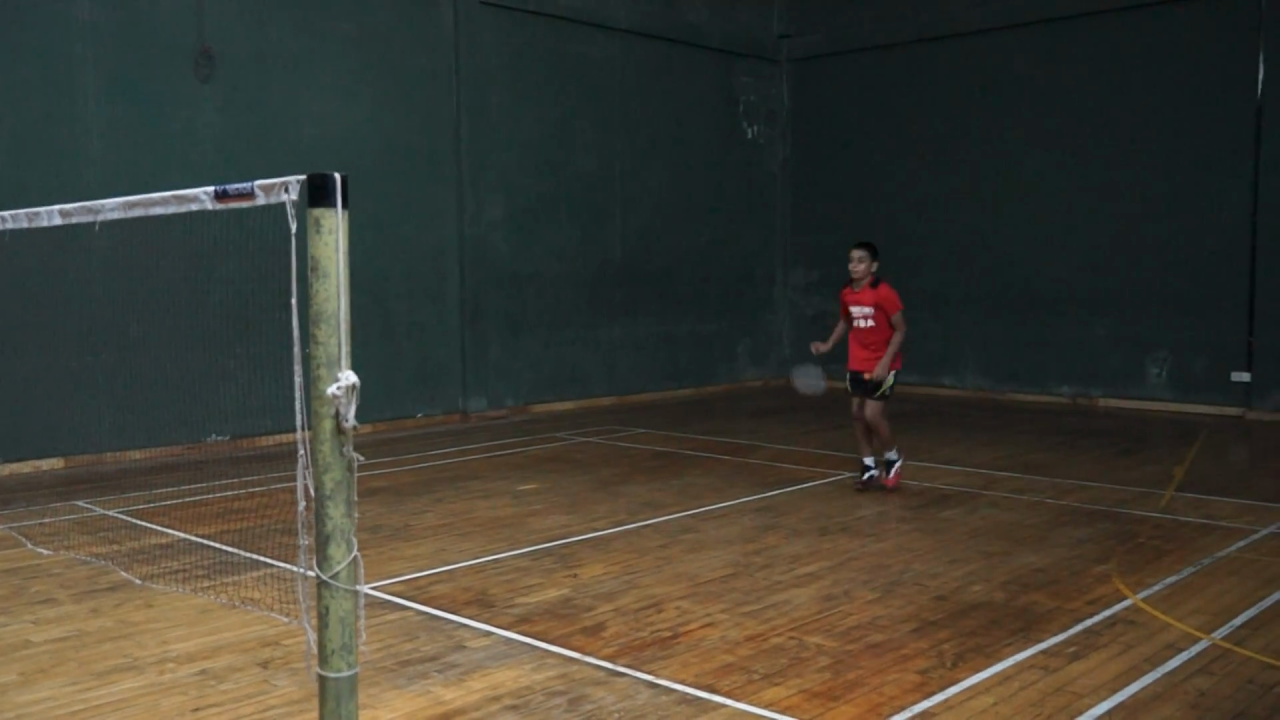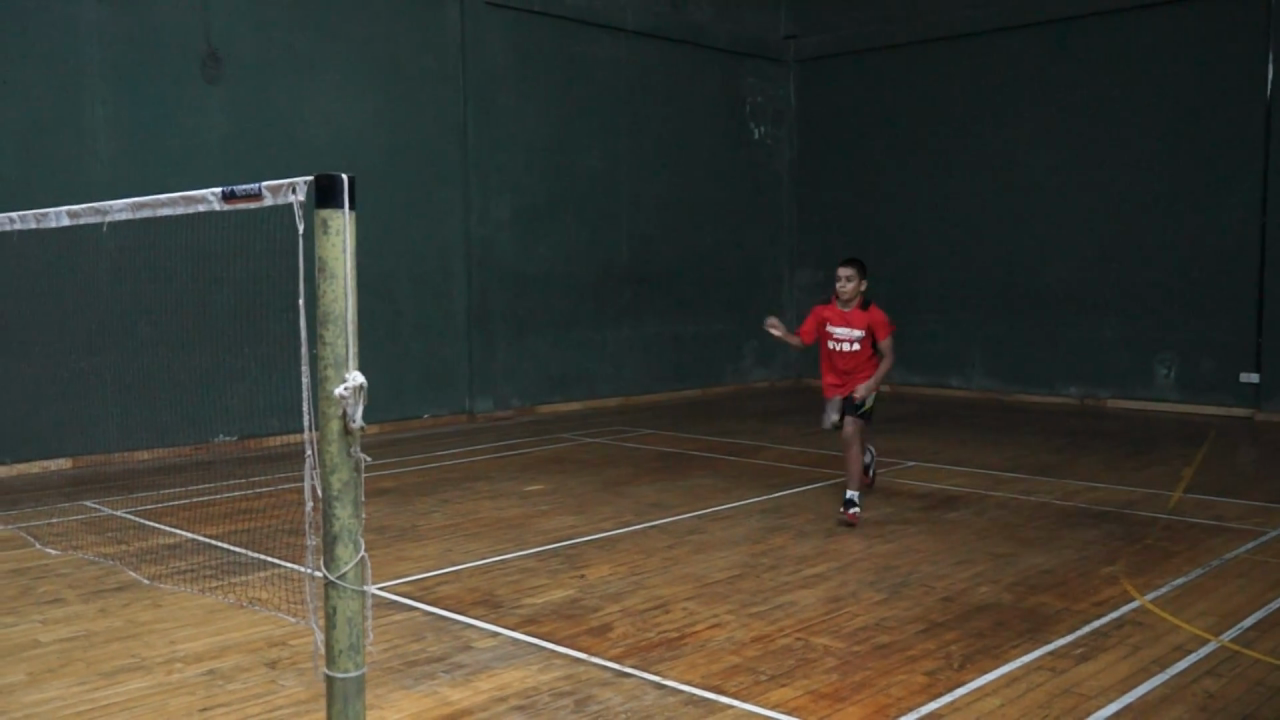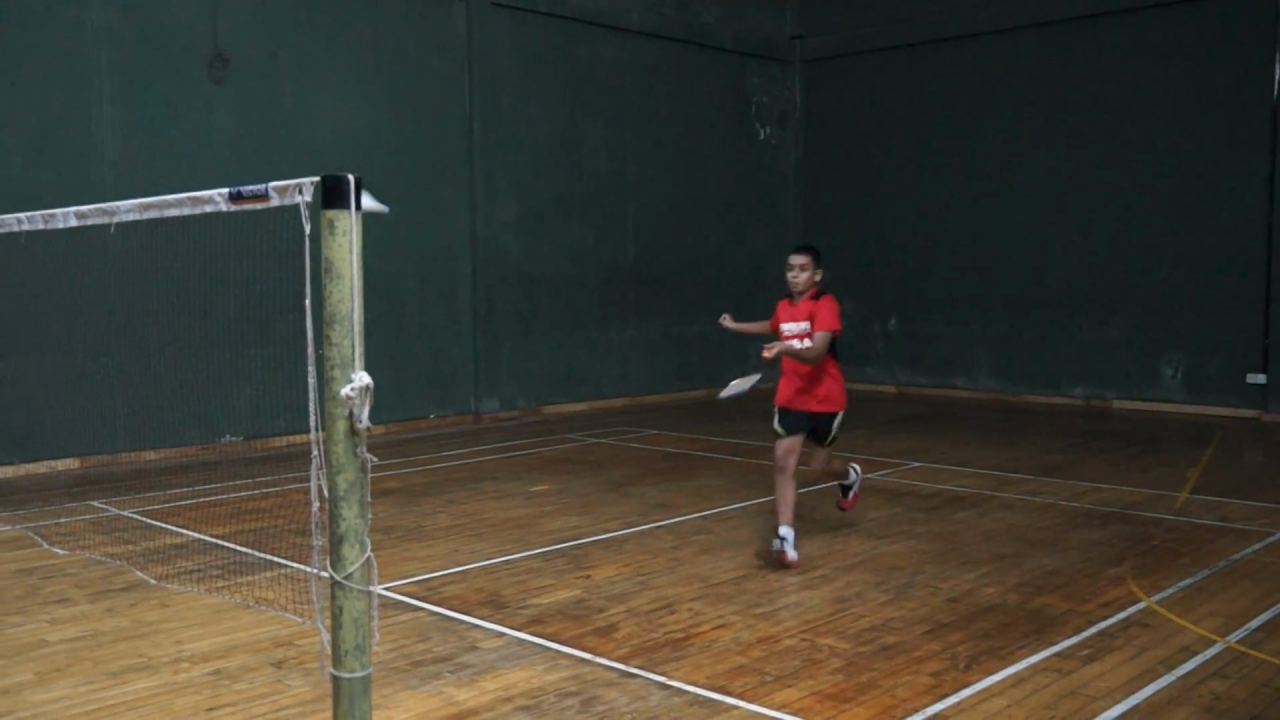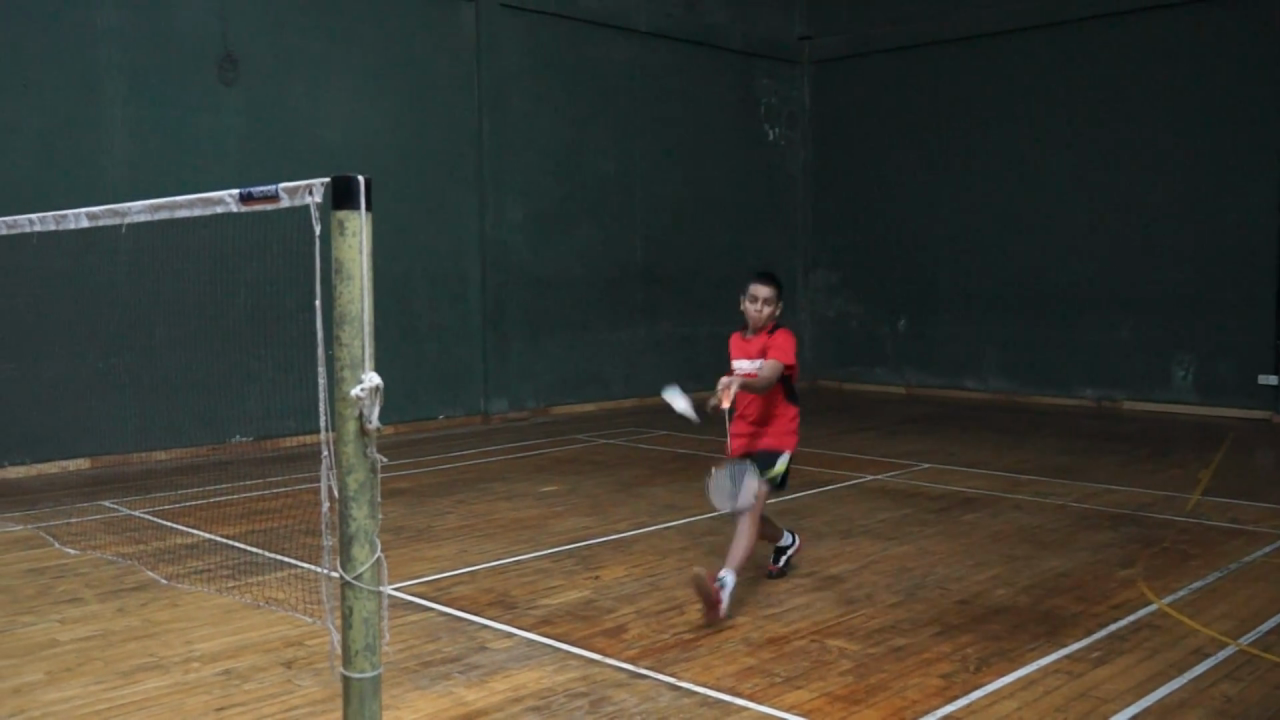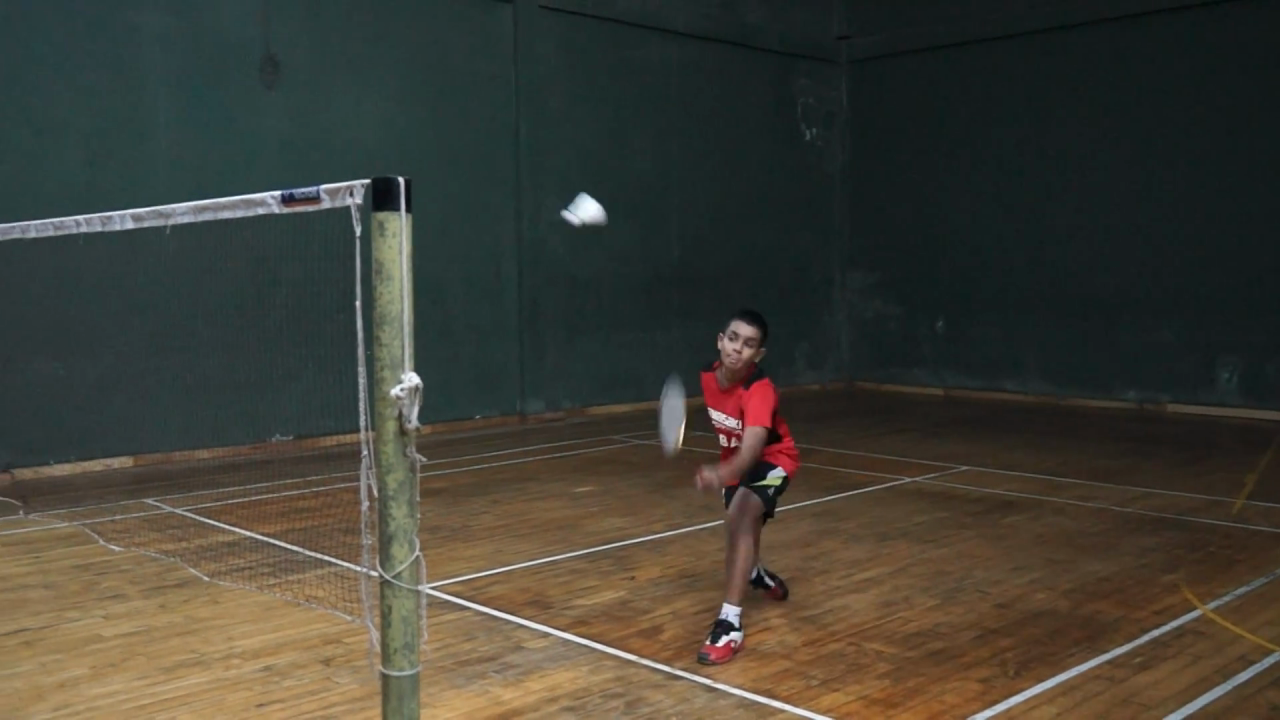
dt=0.3s
person 1, frame 1
left shoulder: (883, 292)
right shoulder: (846, 294)
left elbow: (900, 329)
left wrist: (886, 360)
right wrist: (828, 344)
left hip: (881, 364)
right hip: (857, 363)
left knee: (872, 414)
right knee: (857, 414)
left ankle: (893, 457)
right ankle: (870, 468)
person 1, frame 2
left shoulder: (875, 315)
right shoulder: (823, 311)
left elbow: (888, 356)
right elbow: (801, 340)
left wrist: (870, 381)
right wrist: (781, 333)
left hip: (863, 386)
right hip: (834, 385)
left knee: (850, 433)
right knee: (841, 436)
left ankle: (852, 499)
right ankle: (865, 456)
person 1, frame 3
left shoulder: (826, 305)
right shoulder: (782, 307)
left elbow: (817, 350)
left wrist: (786, 349)
right wrist: (736, 327)
left hip: (825, 396)
right hip: (790, 397)
left knee: (821, 464)
right knee: (783, 463)
left ankle: (849, 475)
right ankle: (786, 538)
person 1, frame 4
left shoulder: (782, 339)
right shoulder: (735, 341)
left elbow: (769, 379)
left wrist: (737, 381)
right wrist: (719, 396)
left hip: (774, 439)
right hip: (741, 441)
left knee: (750, 503)
right knee: (748, 512)
left ankle: (723, 585)
right ankle: (785, 543)
person 1, frame 5
left shoulder: (760, 391)
right shoulder: (710, 375)
left elbow: (752, 449)
left wrist: (720, 473)
left hip: (772, 459)
right hip: (736, 467)
left knee: (740, 521)
right knee: (743, 533)
left ankle: (730, 622)
right ankle: (760, 577)
